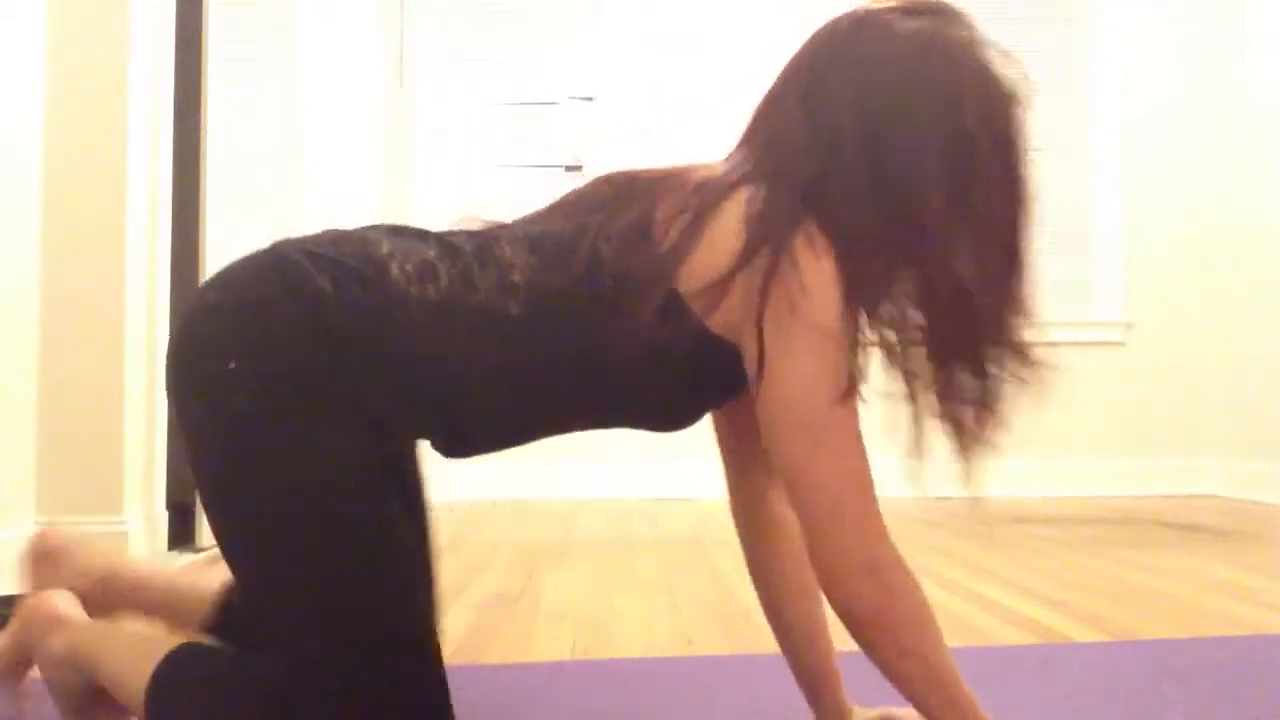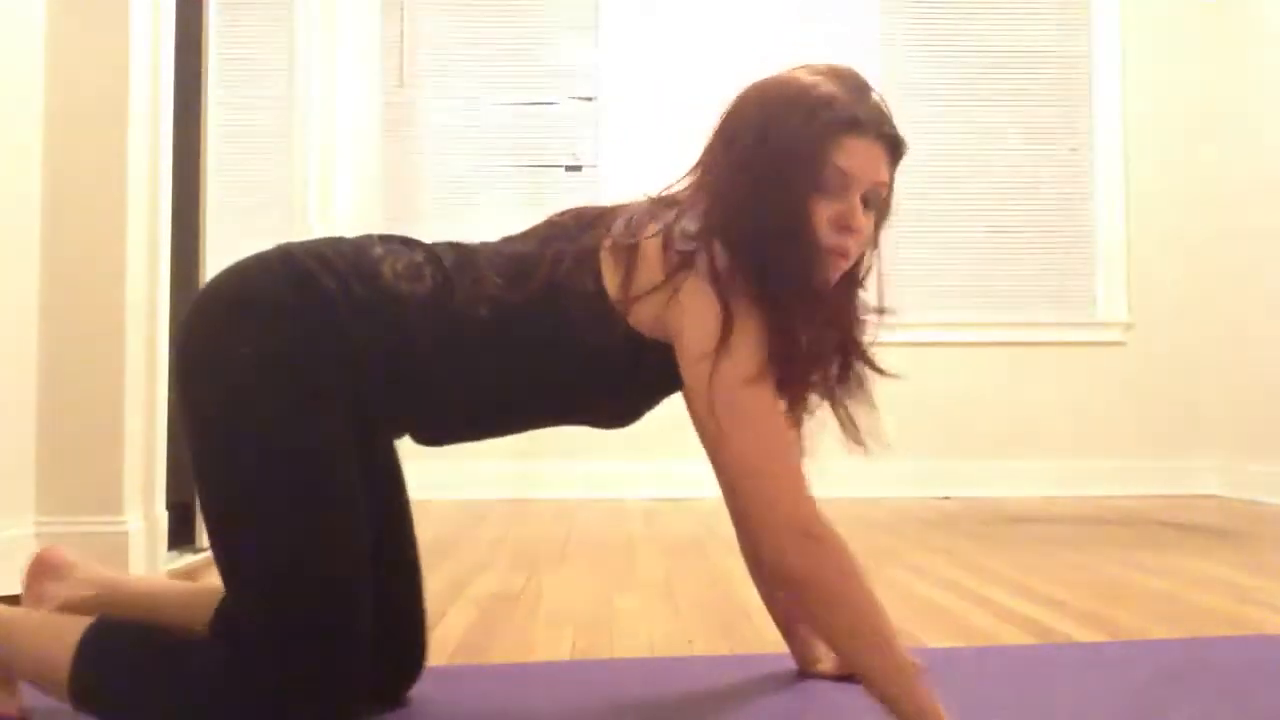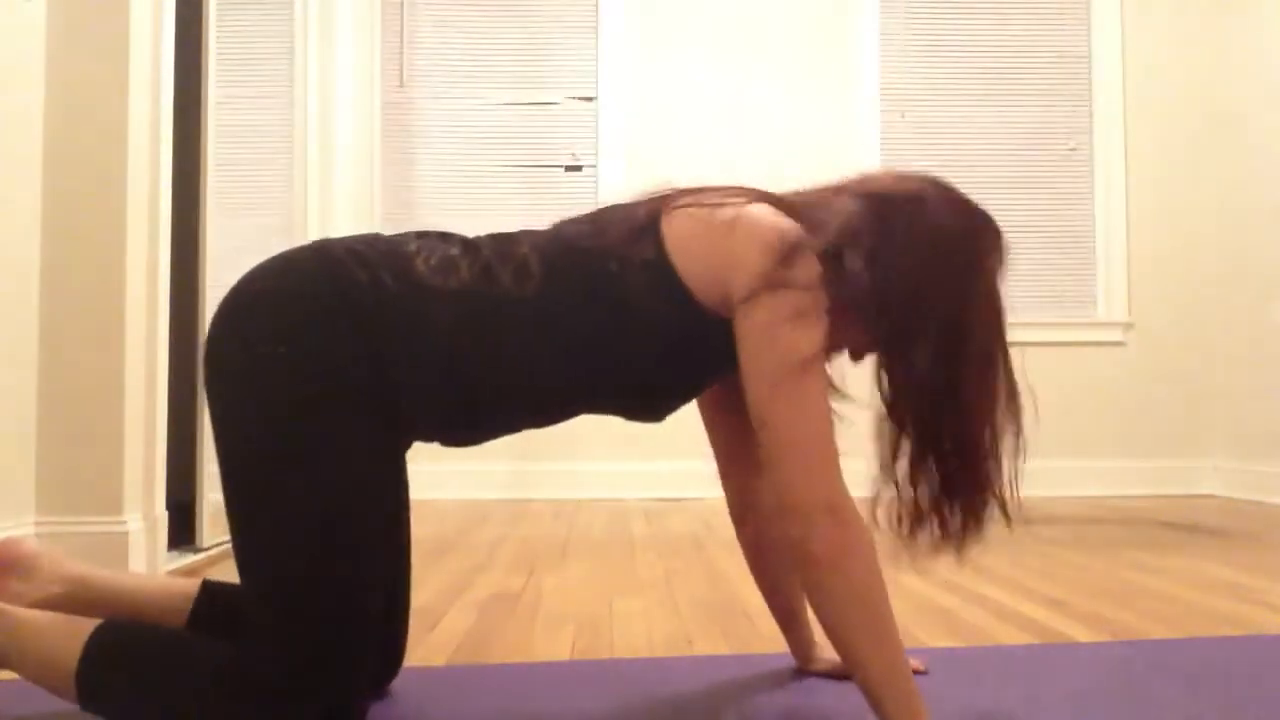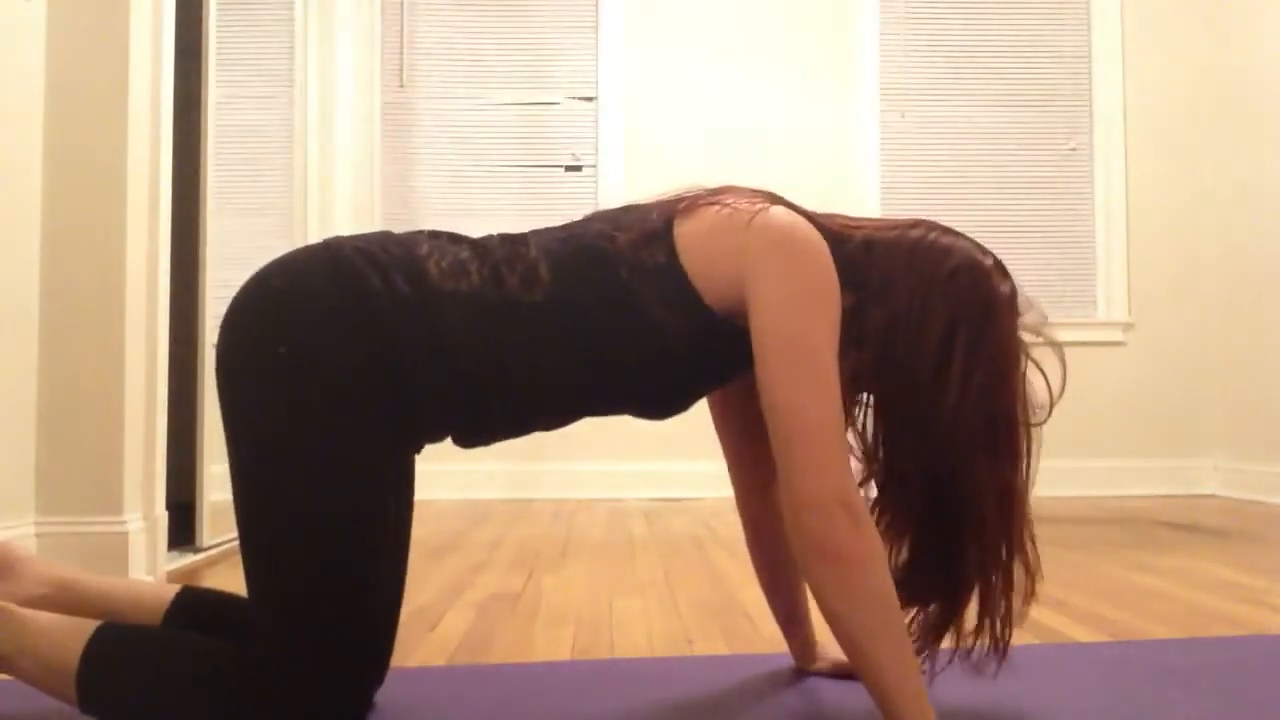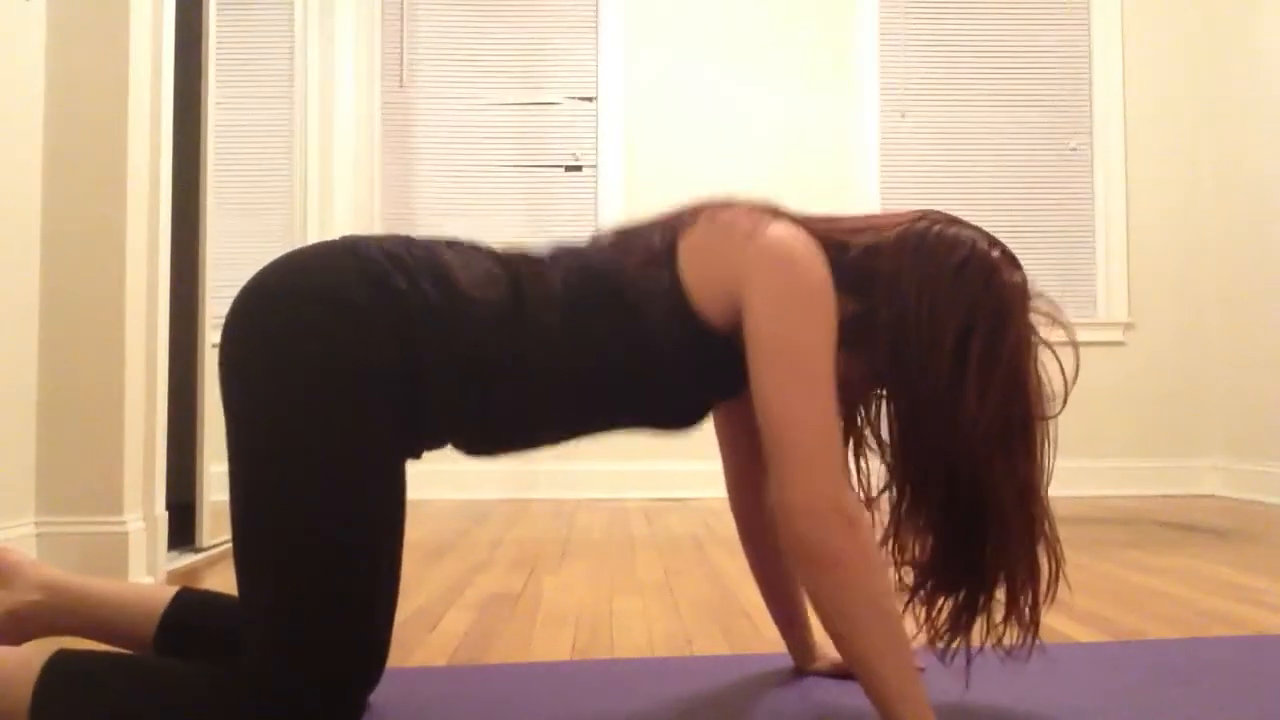
dt=0.7s
person 1, frame 1
left shoulder: (744, 230)
right shoulder: (791, 260)
left elbow: (761, 505)
right elbow: (859, 570)
left hip: (328, 350)
right hip: (271, 356)
left ankle: (92, 579)
person 1, frame 2
left shoulder: (699, 259)
right shoulder: (710, 272)
left elbow: (763, 507)
right elbow: (795, 536)
left hip: (316, 351)
right hip: (268, 343)
left ankle: (83, 591)
person 1, frame 3
left shoulder: (744, 272)
right shoulder: (778, 258)
left elbow: (754, 489)
right elbow: (817, 517)
left hip: (340, 352)
right hip: (301, 346)
person 1, frame 4
left shoulder: (751, 296)
right shoulder: (787, 254)
left elbow: (766, 488)
right elbow: (821, 514)
left hip: (357, 354)
right hip: (314, 338)
person 1, frame 5
left shoulder: (757, 303)
right shoulder: (787, 268)
left elbow: (759, 490)
right elbow: (819, 519)
left hip: (346, 337)
right hip: (326, 336)
